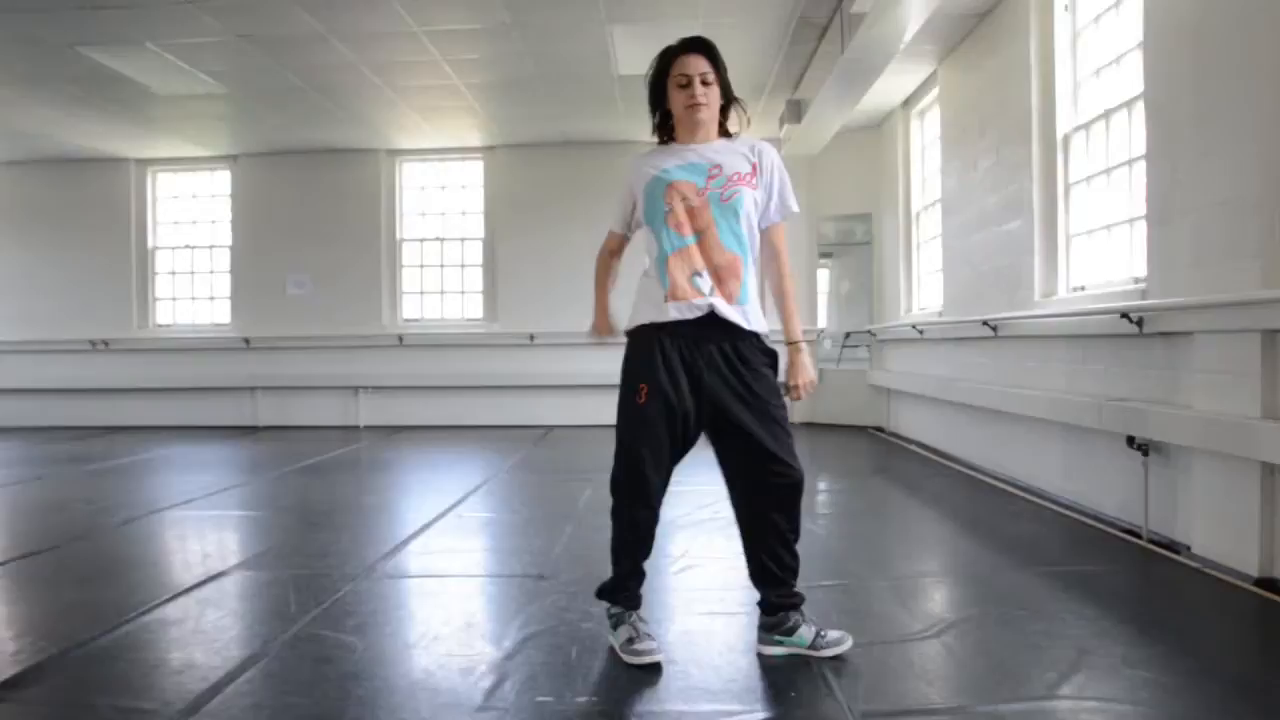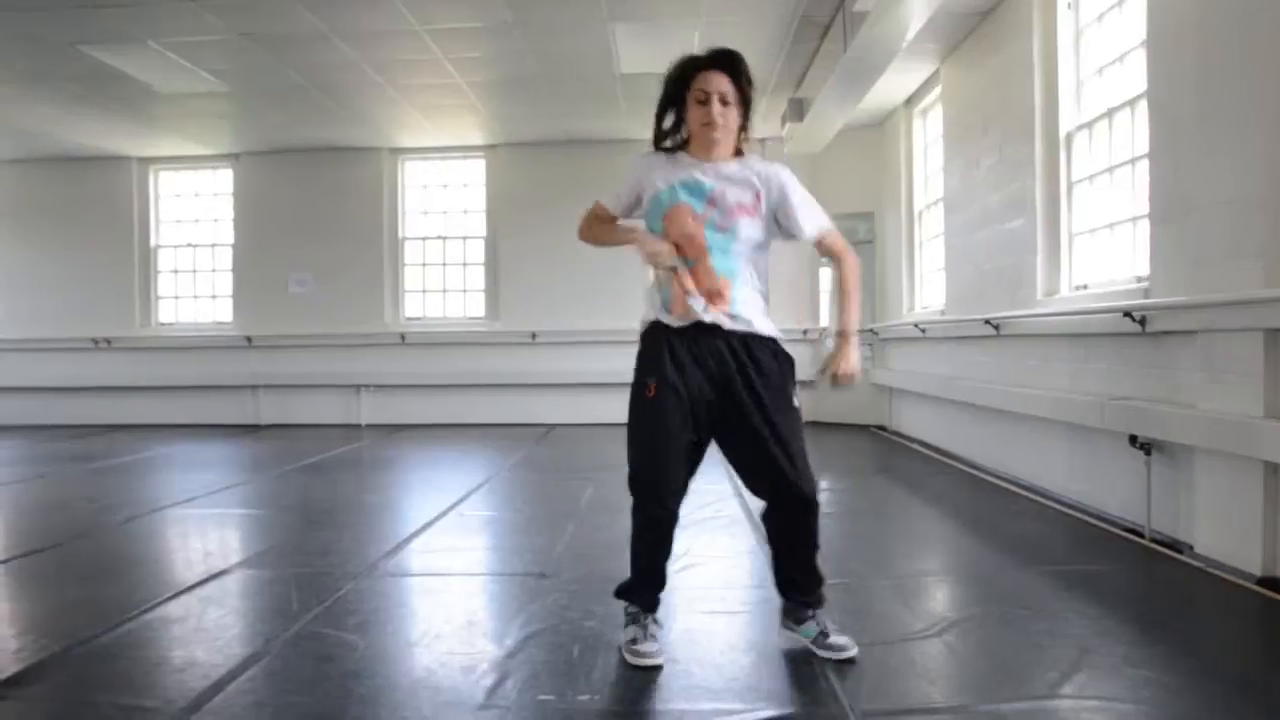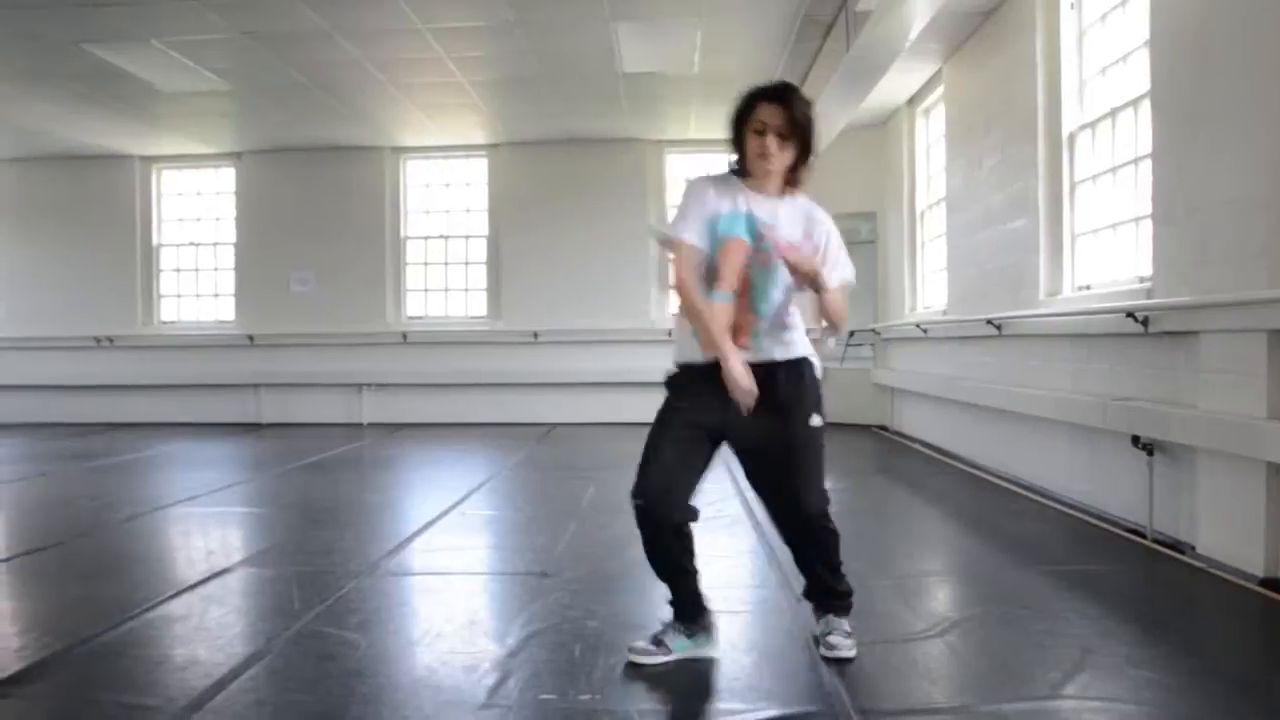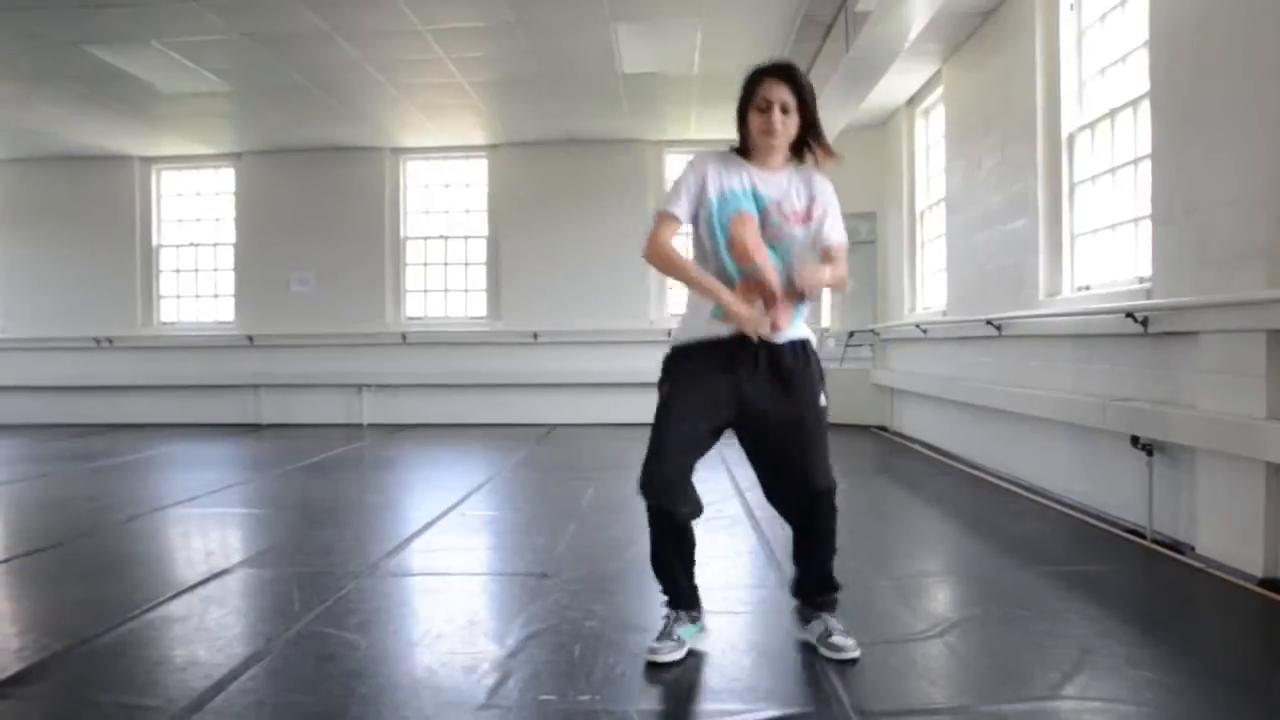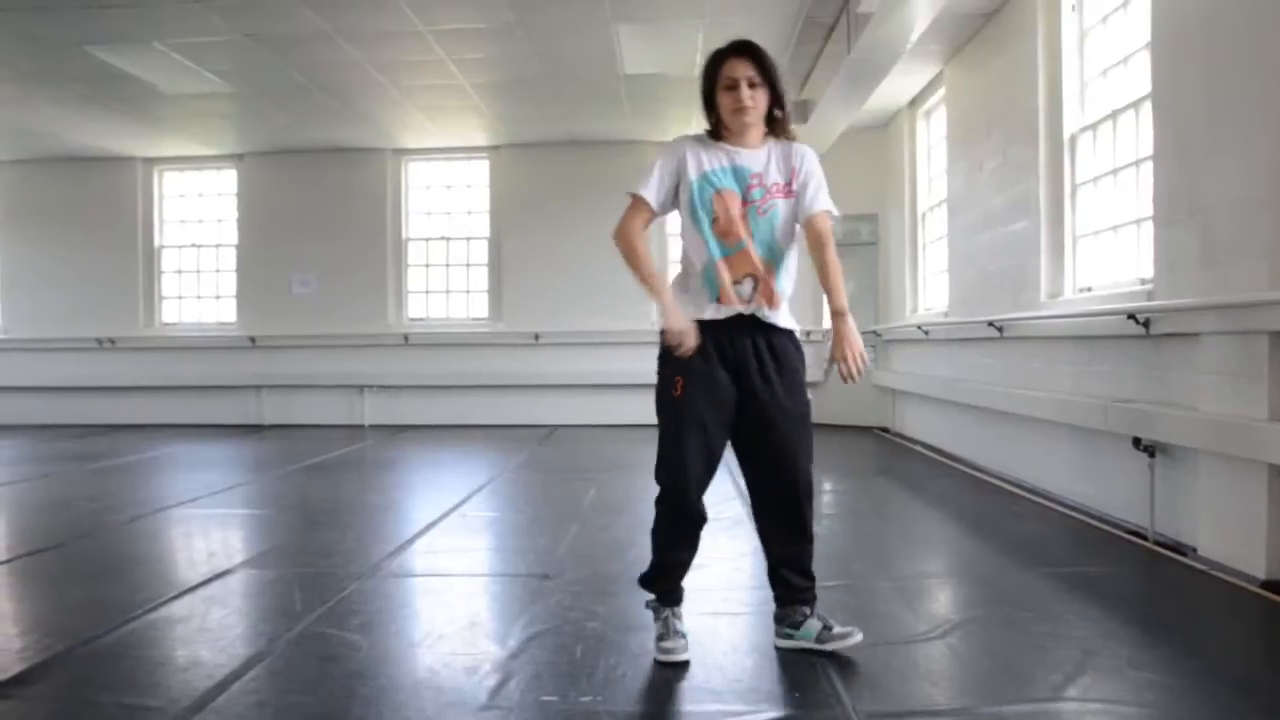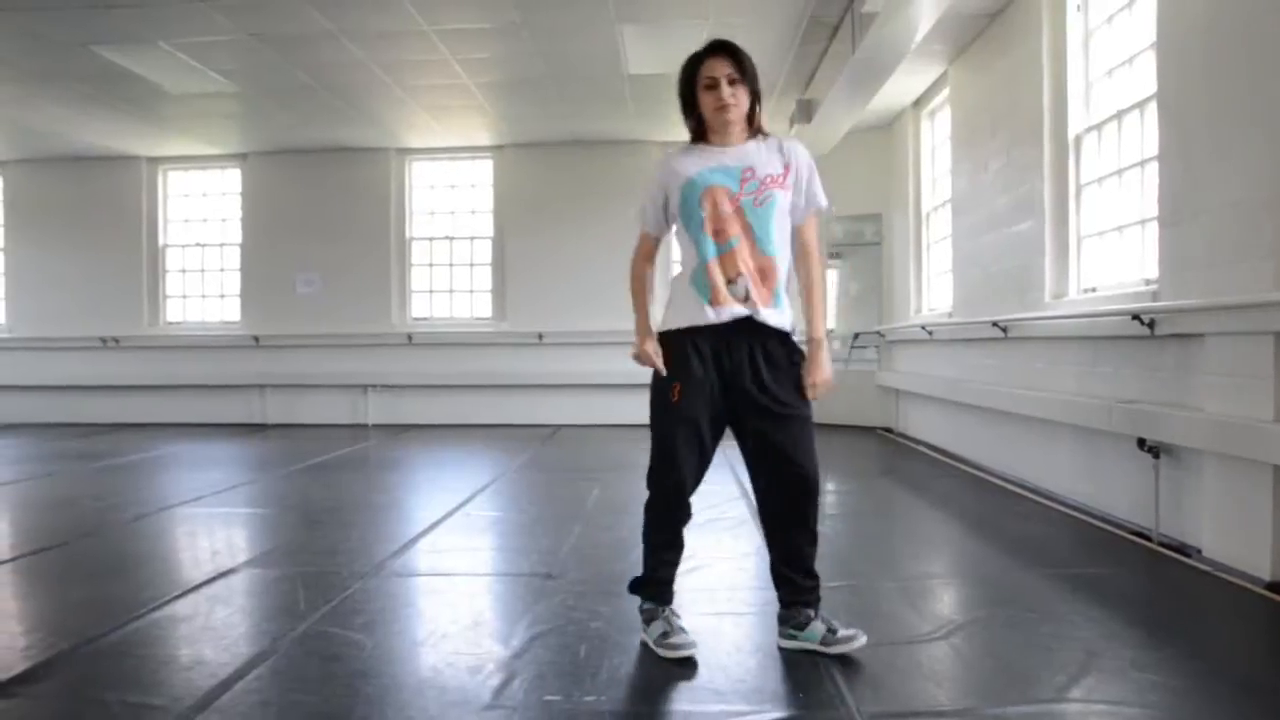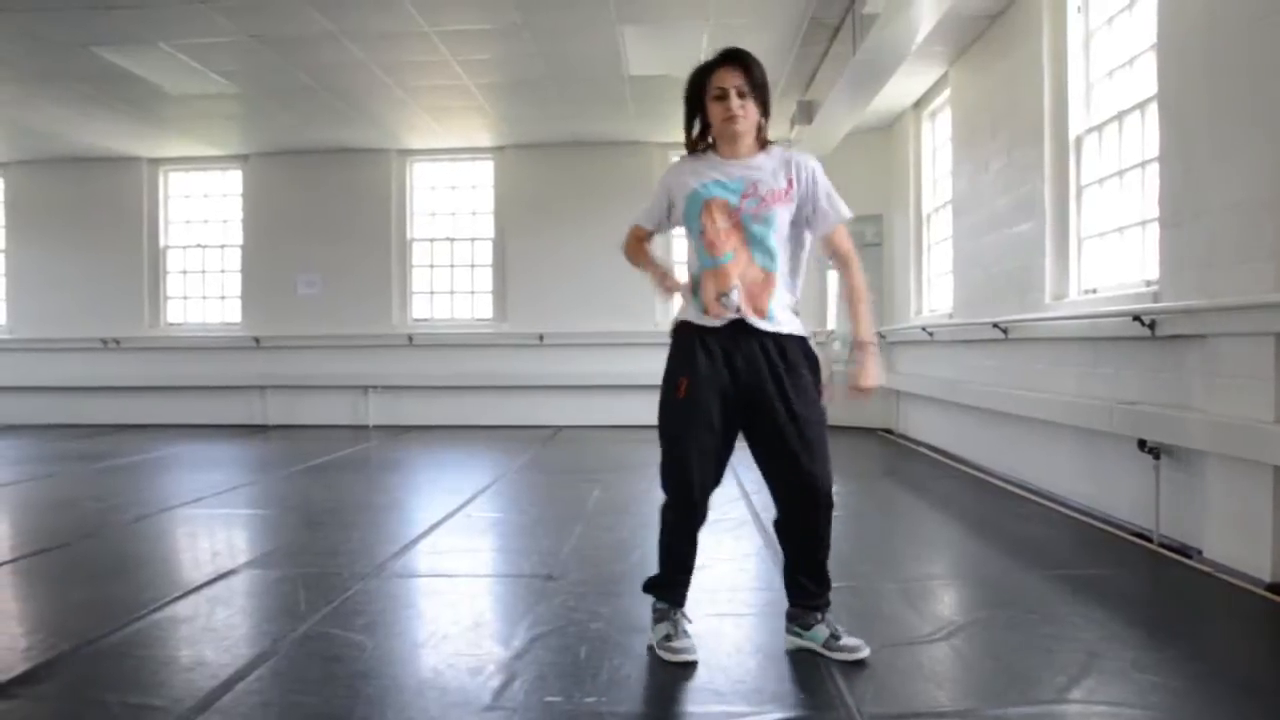
dt=0.2s
person 1, frame 1
left shoulder: (758, 158)
right shoulder: (648, 167)
left elbow: (776, 256)
right elbow: (612, 246)
left wrist: (799, 345)
right wrist: (601, 306)
left hip: (738, 339)
right hip: (661, 341)
left knee: (777, 475)
right knee: (638, 482)
left ankle: (781, 618)
right ankle: (625, 612)
person 1, frame 2
left shoulder: (771, 179)
right shoulder: (655, 169)
left elbow: (840, 252)
right elbow: (590, 226)
left wrist: (848, 338)
right wrist: (639, 237)
left hip: (752, 348)
right hip: (672, 346)
left knee: (792, 484)
right knee: (656, 487)
left ankle: (804, 611)
right ankle: (641, 614)
person 1, frame 3
left shoulder: (813, 219)
right shoulder: (705, 193)
left elbow: (836, 319)
right elbow: (683, 281)
left wrist: (820, 283)
right wrist: (727, 358)
left hip: (784, 378)
right hip: (702, 375)
left knee: (805, 508)
right knee: (655, 499)
left ankle: (832, 611)
right ankle: (692, 621)
person 1, frame 4
left shoulder: (814, 187)
right shoulder: (708, 169)
left elbow: (840, 264)
right elbow: (655, 246)
left wrist: (820, 275)
right wrist: (725, 298)
left hip: (786, 354)
right hip: (705, 351)
left knee: (810, 490)
right knee: (663, 481)
left ankle: (817, 610)
right ankle: (684, 611)
person 1, frame 5
left shoulder: (797, 158)
right shoulder: (685, 155)
left elbow: (822, 242)
right elbow: (628, 232)
left wrist: (843, 321)
right wrist: (668, 305)
left hip: (771, 337)
right hip: (697, 337)
left knee: (788, 480)
right knee: (682, 478)
left ankle: (794, 612)
right ankle: (666, 607)
person 1, frame 6
left shoulder: (789, 155)
right shoulder: (677, 167)
left elbow: (808, 253)
right elbow: (644, 254)
left wrist: (819, 344)
right wrist: (643, 329)
left hip: (770, 340)
right hip: (693, 340)
left knee: (795, 478)
right knee: (672, 480)
left ankle: (798, 613)
right ankle: (656, 607)
person 1, frame 7
left shoulder: (798, 170)
right shoulder: (684, 175)
left elbow: (845, 257)
right elbow: (636, 240)
left wrist: (864, 346)
right wrist: (655, 267)
left hip: (779, 346)
right hip: (702, 345)
left knee: (809, 486)
right knee: (687, 486)
left ankle: (809, 616)
right ankle: (668, 611)
